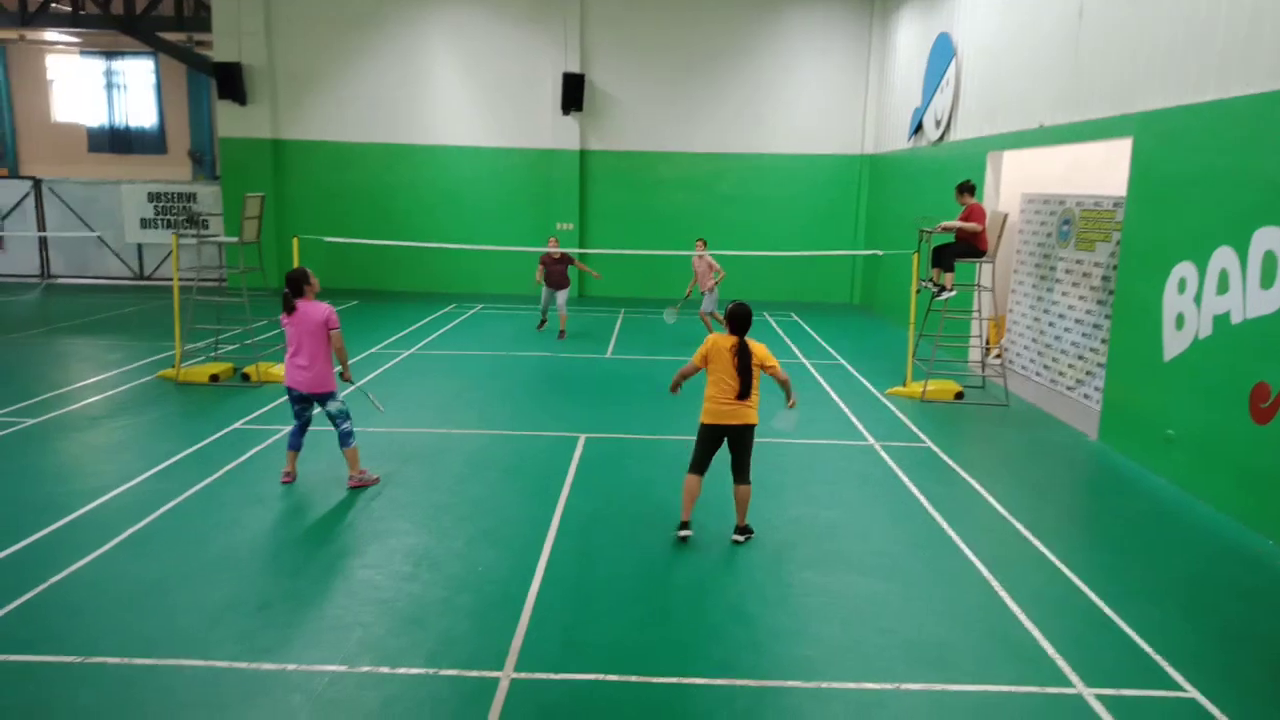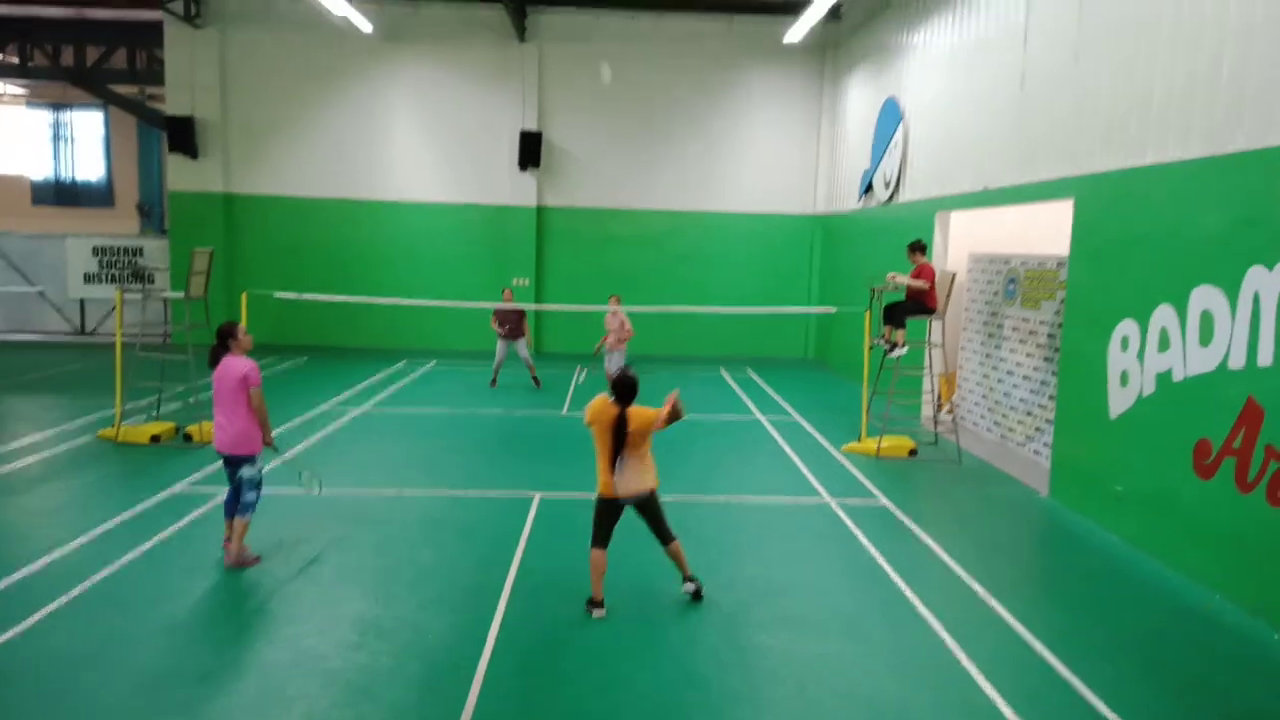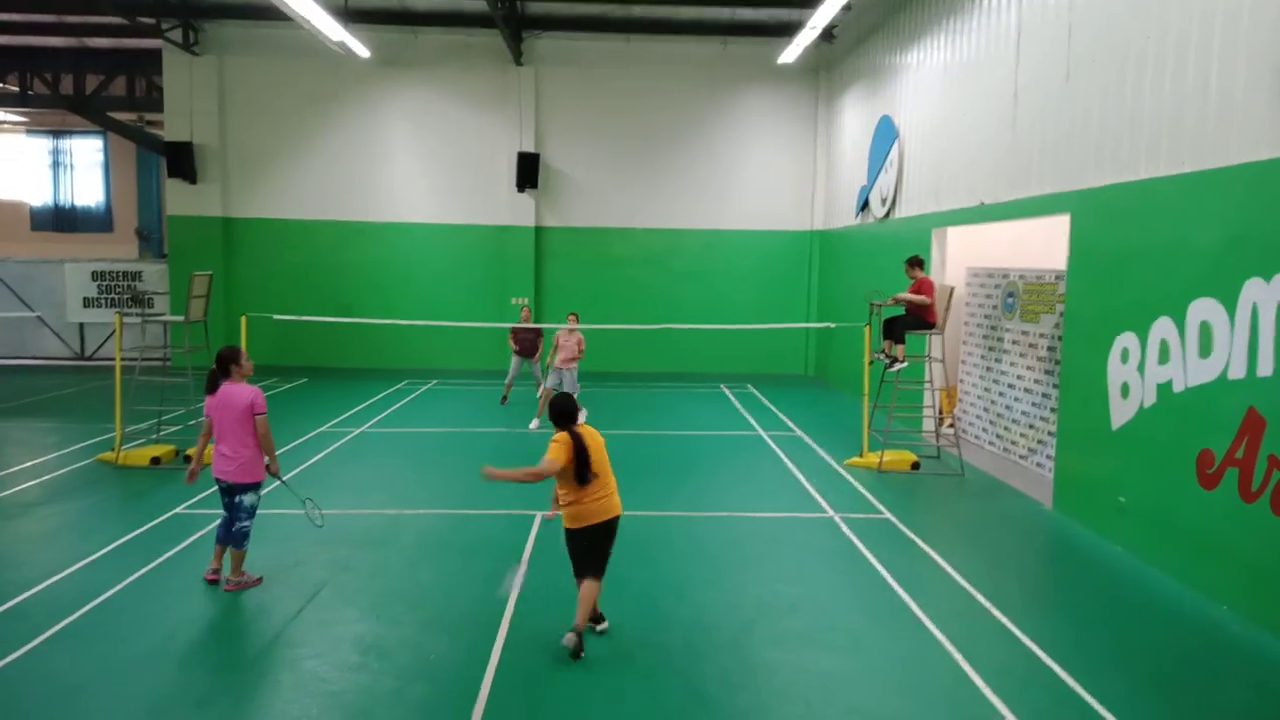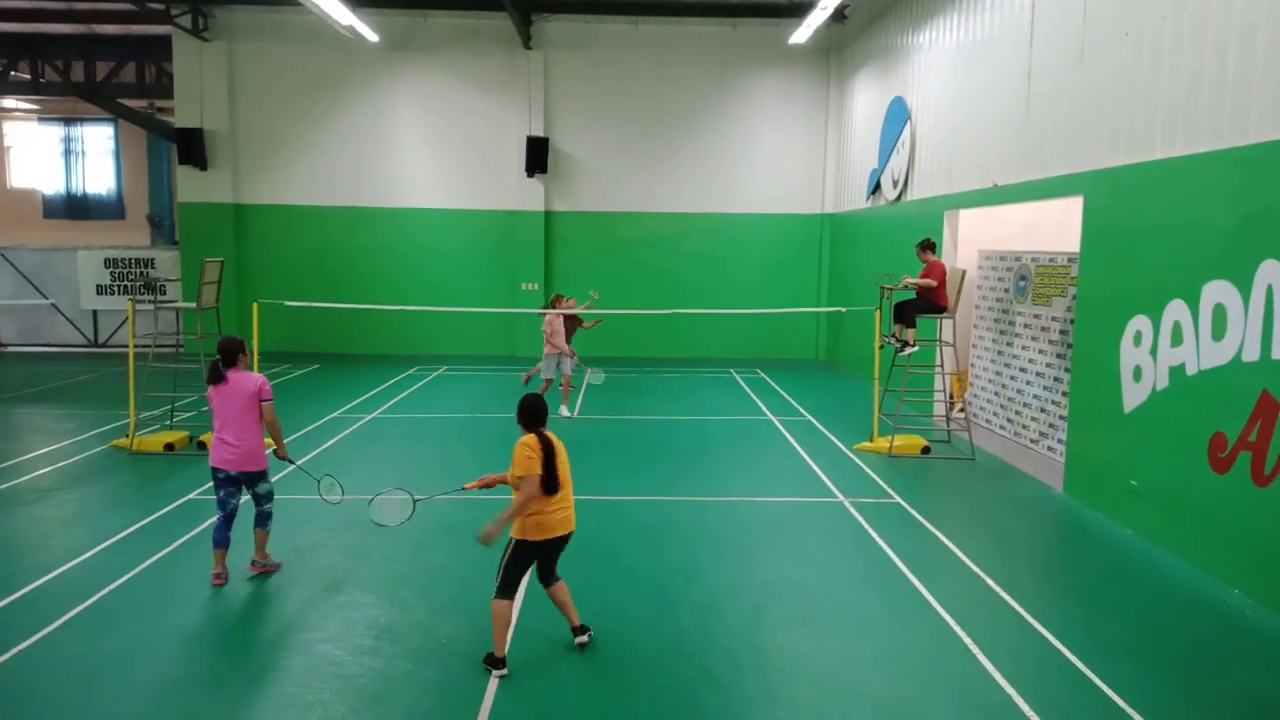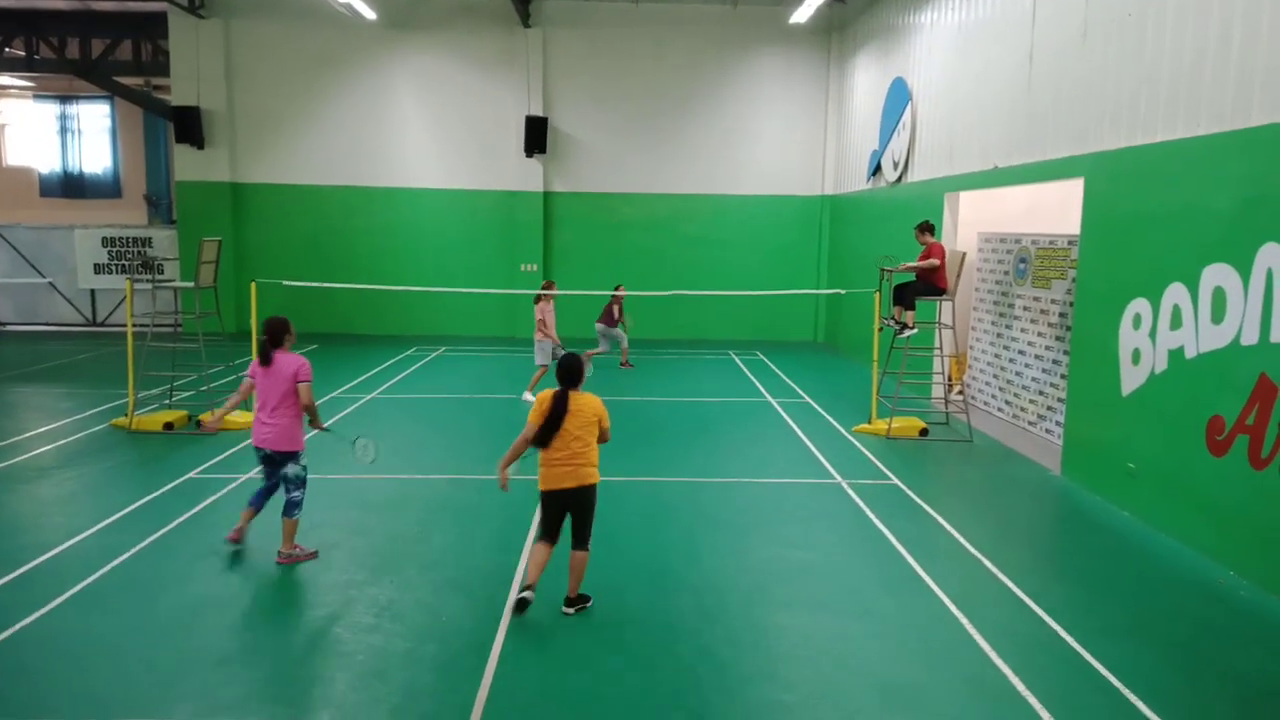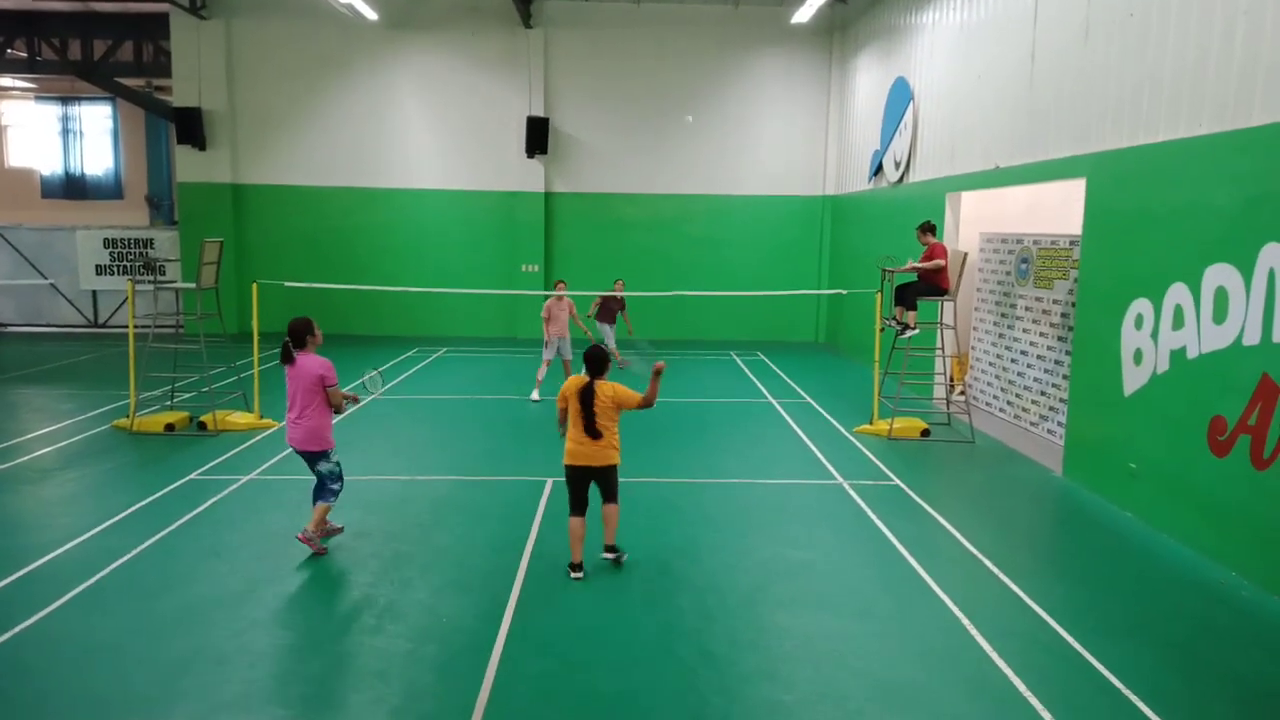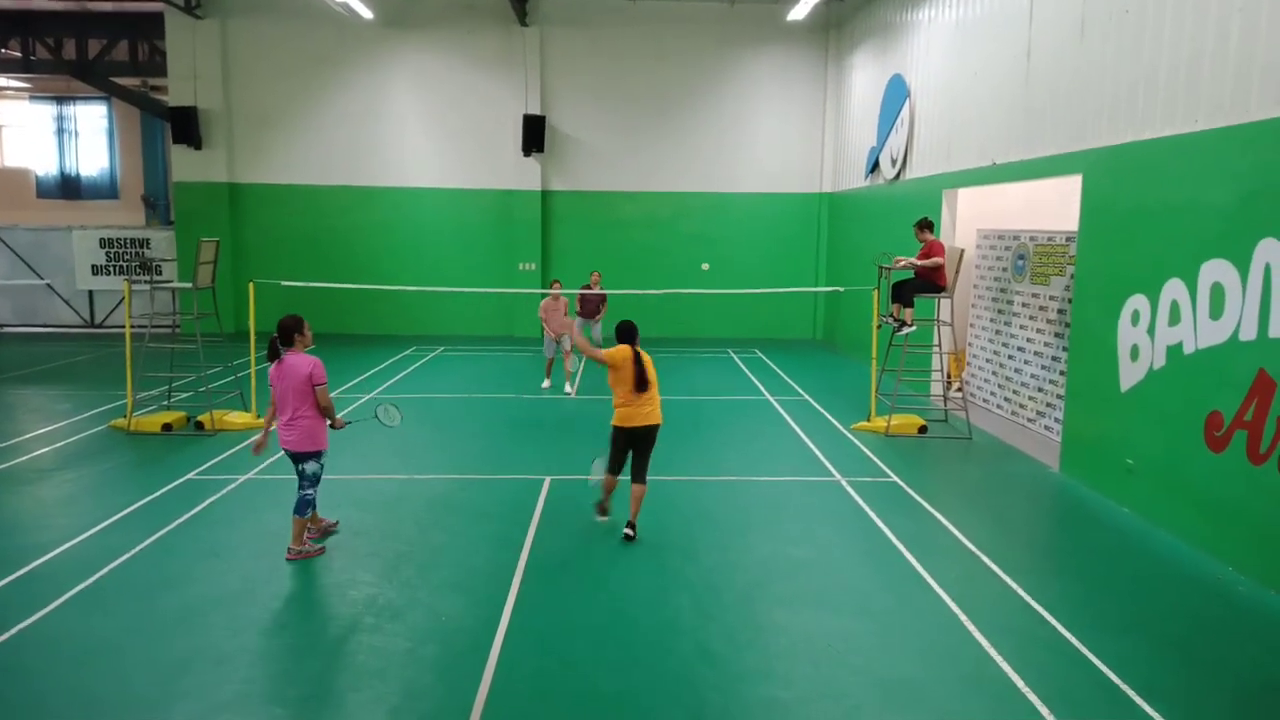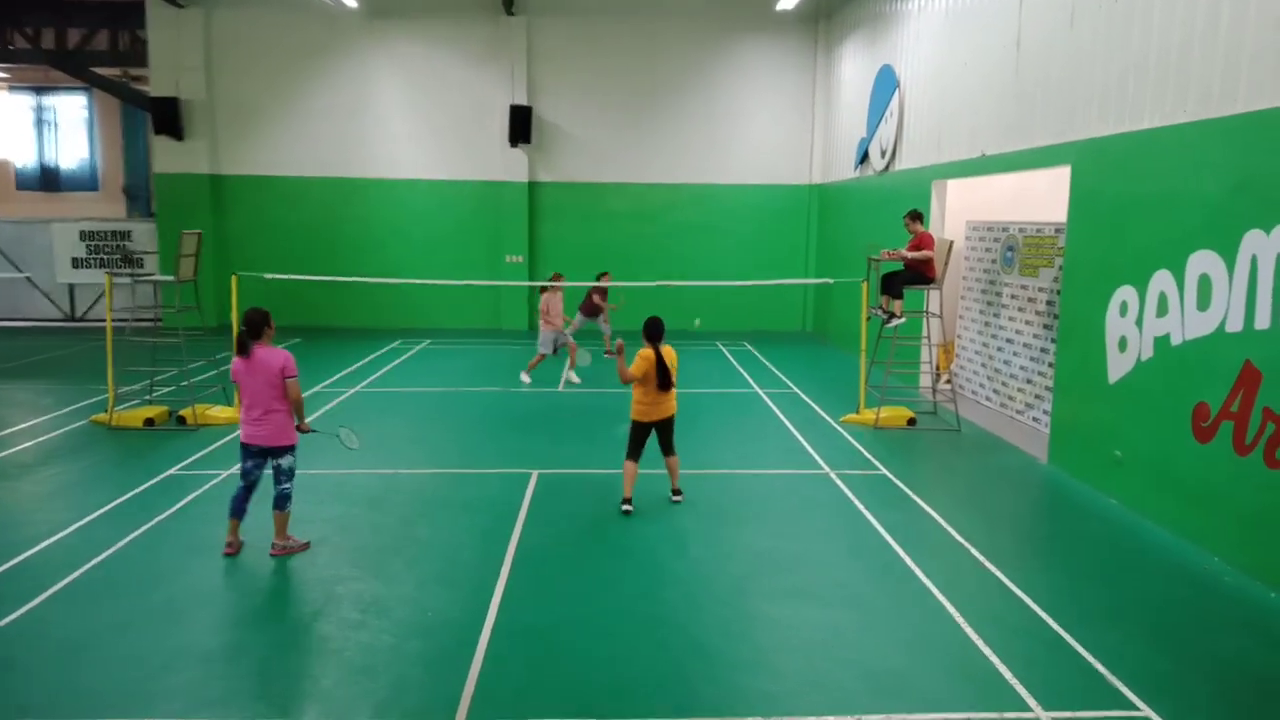
dt=0.5s
person 1, frame 1
left shoulder: (713, 342)
right shoulder: (758, 350)
left elbow: (688, 370)
right elbow: (782, 378)
left wrist: (675, 382)
right wrist: (790, 396)
left hip: (713, 418)
right hip: (744, 421)
left knee: (696, 470)
right knee: (741, 475)
left ankle: (685, 523)
right ankle: (741, 528)
person 1, frame 2
left shoulder: (598, 410)
right shoulder: (643, 417)
right elbow: (677, 415)
left wrist: (603, 397)
right wrist: (674, 404)
left hip: (610, 490)
right hip: (642, 488)
left knee: (599, 543)
right knee: (664, 534)
left ankle: (596, 601)
right ankle: (689, 580)
person 1, frame 3
left shoulder: (561, 443)
right shoulder: (590, 433)
left elbow: (543, 471)
left wrist: (500, 474)
right wrist: (560, 490)
left hip: (579, 519)
right hip: (609, 513)
left knee: (582, 572)
right knee: (594, 574)
left ankle: (595, 617)
right ankle: (577, 630)
person 1, frame 4
left shoulder: (527, 445)
right shoulder: (552, 441)
left elbow: (529, 494)
left wrist: (498, 525)
right wrist: (499, 478)
left hip: (531, 531)
right hip: (563, 525)
left knee: (504, 590)
right knee: (549, 577)
left ankle: (498, 659)
right ankle: (578, 628)
person 1, frame 5
left shoulder: (545, 399)
right shoulder: (595, 404)
left elbow: (527, 438)
right elbow: (604, 438)
left wrist: (503, 466)
left hip: (550, 481)
right hip: (583, 480)
left knee: (546, 537)
right knee: (581, 541)
left ankle: (528, 587)
right ankle: (573, 599)
person 1, frame 6
left shoulder: (572, 384)
right shoulder: (615, 391)
left elbow: (561, 414)
right elbow: (647, 402)
left wrist: (563, 429)
right wrist: (656, 377)
left hip: (574, 458)
right hip: (605, 459)
left knee: (577, 509)
right knee: (610, 500)
left ankle: (576, 564)
right ankle: (610, 546)
person 1, frame 7
left shoulder: (619, 353)
right shoulder: (643, 356)
left elbow: (588, 351)
left wrist: (573, 329)
left hip: (624, 422)
right hip: (650, 422)
left knee: (614, 468)
right knee: (639, 473)
left ankle: (604, 505)
right ankle: (631, 524)
person 1, frame 8
left shoulder: (644, 355)
right shoulder: (670, 352)
left elbow: (627, 379)
left wrist: (619, 355)
left hip: (642, 414)
right hip: (667, 412)
left knee: (632, 456)
right knee: (668, 449)
left ankle: (627, 499)
right ankle: (676, 490)
person 2, frame 1
left shoulder: (287, 313)
right shoulder: (326, 311)
right elbow: (338, 346)
right wrist: (346, 369)
left hip: (294, 381)
right hip: (321, 382)
left knee: (300, 424)
right knee: (343, 423)
left ankle: (289, 471)
right ankle: (356, 474)
person 2, frame 2
left shoulder: (220, 367)
right shoulder: (248, 366)
right elbow: (257, 405)
right wrist: (267, 432)
left hip: (223, 440)
right hip: (245, 443)
left knee: (236, 489)
right knee: (250, 493)
left ankle: (230, 538)
right ankle: (235, 551)
person 2, frame 3
left shoulder: (213, 395)
right shoulder: (253, 394)
left elbow: (205, 433)
right elbow: (263, 434)
left wrist: (196, 462)
right wrist: (273, 461)
left hip: (222, 470)
right hip: (248, 471)
left knee: (229, 517)
right knee: (243, 523)
left ankle: (215, 567)
right ankle: (235, 577)
person 2, frame 4
left shoulder: (213, 387)
right shoulder: (258, 381)
right elbow: (270, 420)
right wrist: (281, 447)
left hip: (221, 461)
right hip: (252, 460)
left knee: (224, 515)
right knee: (265, 505)
left ankle: (219, 570)
right ankle: (260, 560)
person 2, frame 5
left shoulder: (258, 363)
right shoulder: (300, 363)
left elbow: (241, 395)
right elbow: (307, 401)
left wrist: (218, 416)
right wrist: (316, 420)
left hip: (262, 438)
right hip: (288, 441)
left knee: (269, 484)
right knee: (295, 492)
left ankle: (240, 528)
right ankle: (287, 549)
person 2, frame 6
left shoulder: (291, 363)
right shoulder: (323, 365)
right elbow: (336, 402)
left wrist: (345, 395)
right wrist: (341, 406)
left hip: (296, 435)
right hip: (316, 437)
left knee: (324, 478)
right knee: (334, 483)
left ankle: (321, 524)
right ankle: (310, 531)
person 2, frame 7
left shoulder: (276, 365)
right shoulder: (312, 364)
left elbow: (273, 404)
right elbow: (324, 403)
left wrist: (264, 433)
right wrist: (334, 420)
left hip: (288, 438)
right hip: (310, 438)
left knee: (307, 483)
right knee: (308, 489)
left ankle: (315, 524)
right ankle: (297, 546)
person 2, frame 8
left shoulder: (238, 362)
right shoulder: (283, 357)
left elbow: (243, 398)
right elbow: (294, 397)
right wrist: (301, 422)
left hip: (251, 435)
right hip: (281, 435)
left knee: (246, 485)
right knee: (283, 486)
left ankle: (232, 540)
right ankle: (280, 541)
